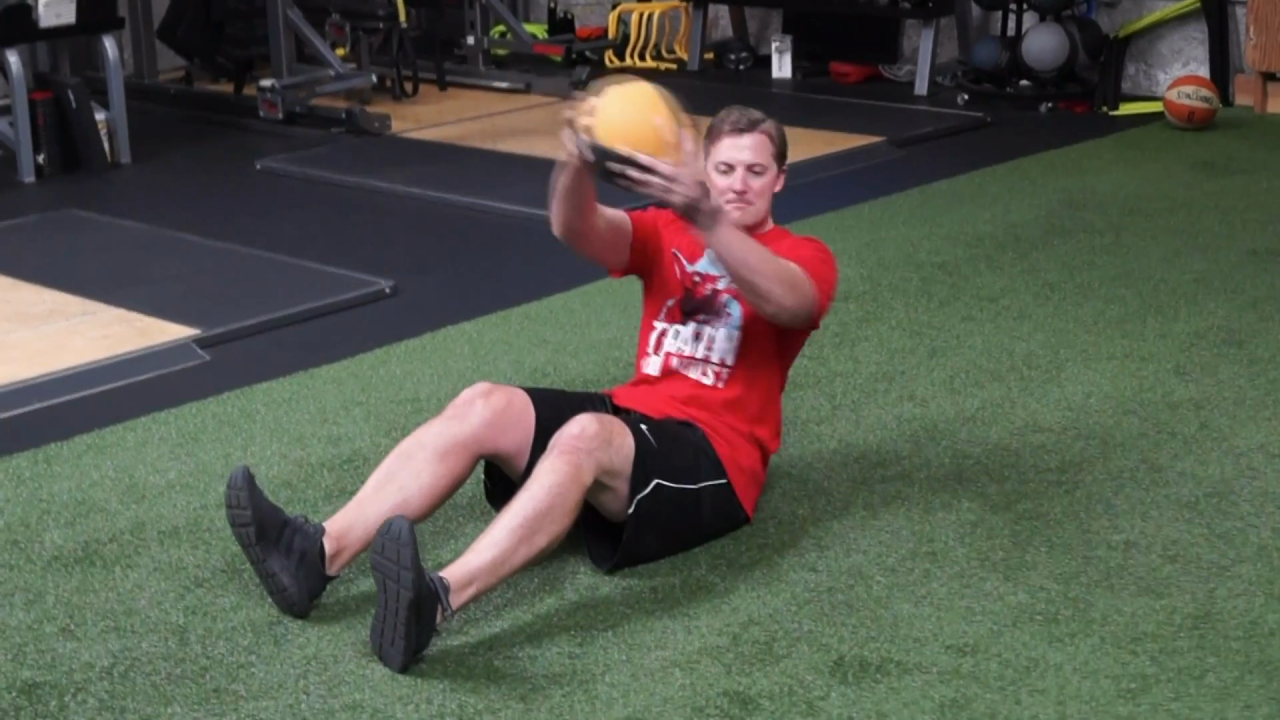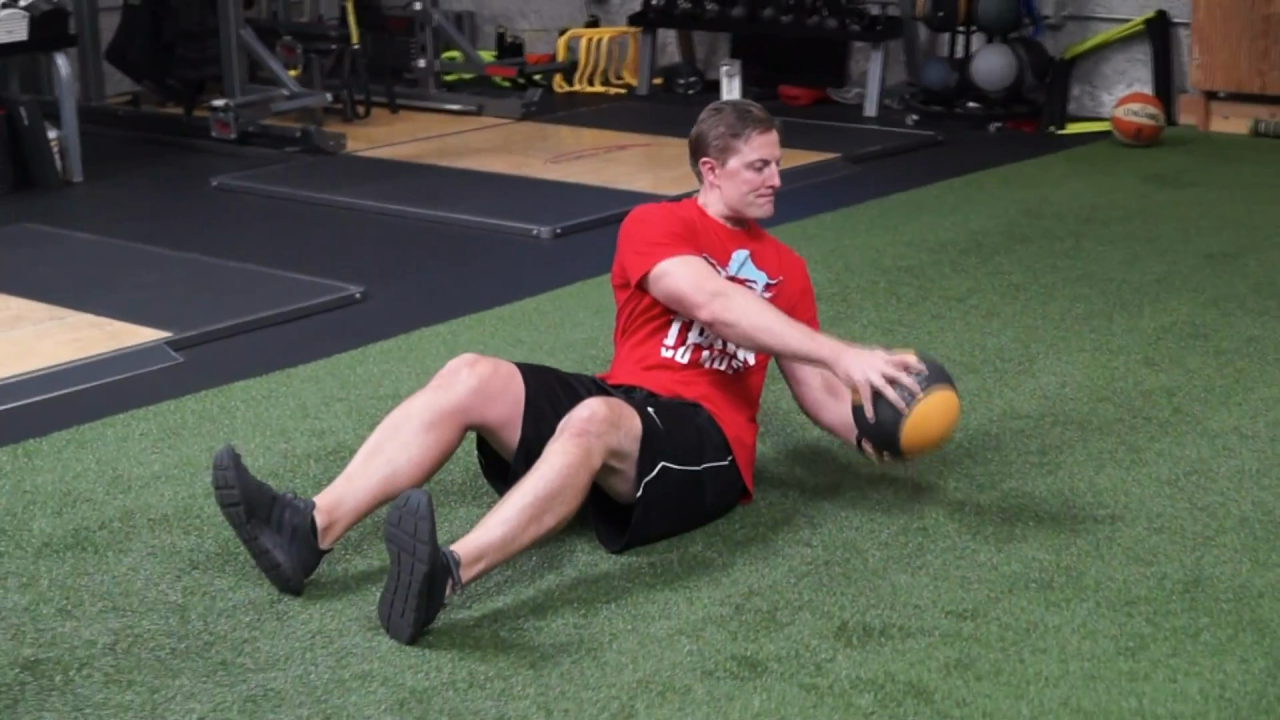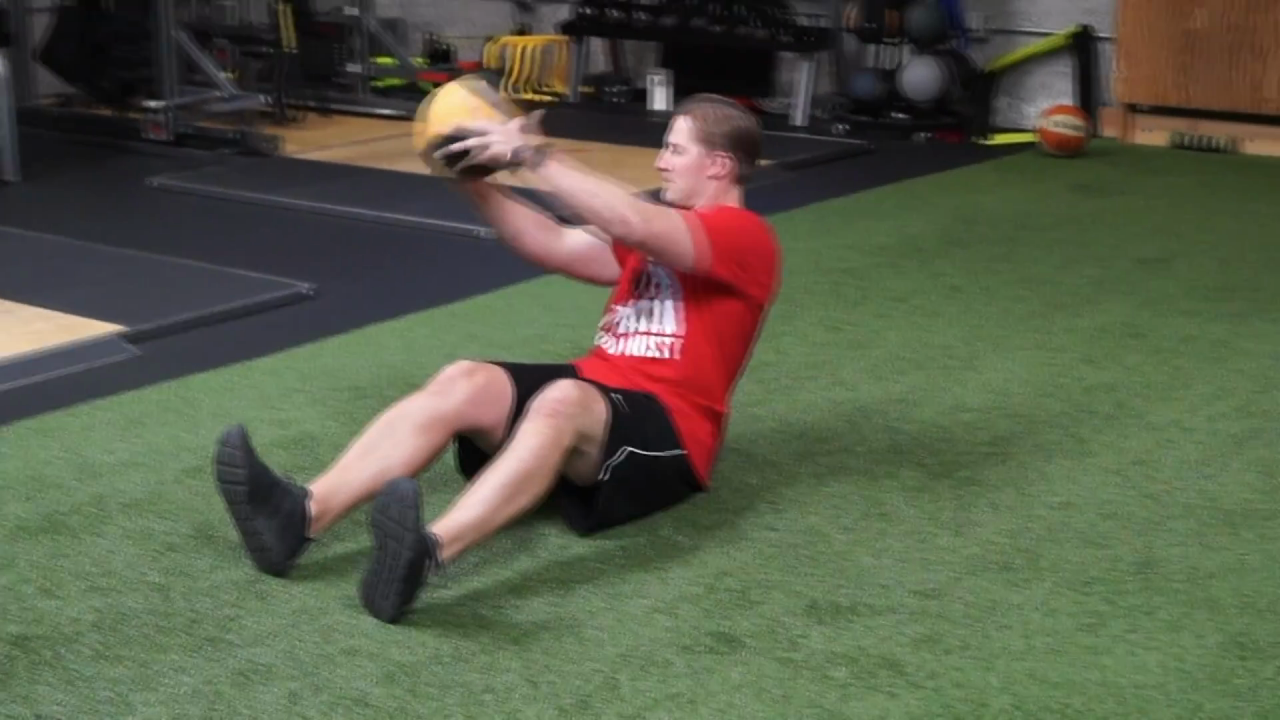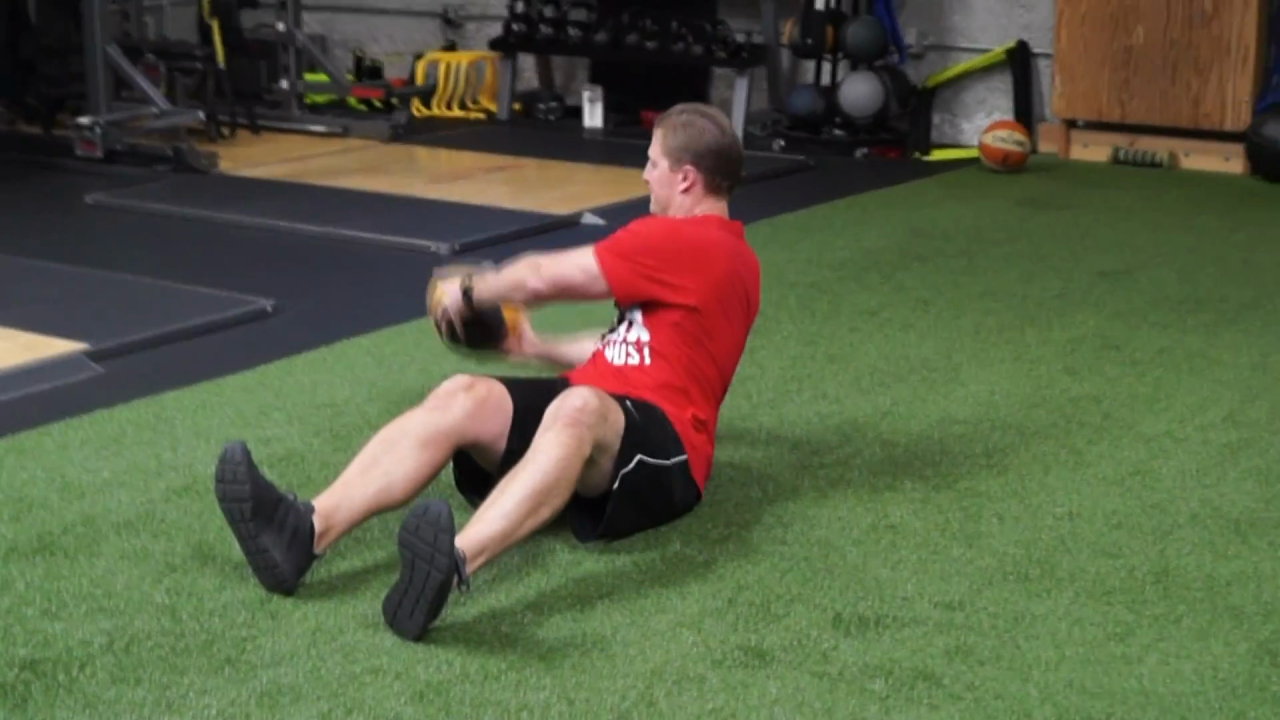
dt=1s
person 1, frame 1
left shoulder: (805, 258)
right shoulder: (666, 233)
left elbow: (782, 298)
right elbow: (576, 229)
left wrist: (699, 212)
right wrist: (576, 161)
left hip: (714, 459)
right hip: (633, 416)
left knee: (584, 438)
right knee: (485, 406)
left ankle: (436, 599)
right ankle: (320, 552)
person 1, frame 2
left shoulder: (785, 267)
right shoulder: (655, 225)
left elbow: (813, 389)
right elbow: (712, 306)
right wrist: (844, 353)
left hip: (707, 440)
right hip: (619, 400)
left knee: (594, 421)
right knee: (471, 377)
left ankle: (447, 576)
right ankle: (312, 528)
person 1, frame 3
left shoulder: (745, 238)
right shoulder: (653, 236)
left elbow: (633, 225)
right elbow: (555, 248)
left wrist: (534, 156)
right wrist: (480, 182)
left hip: (665, 431)
right hip: (595, 388)
left knee: (563, 401)
right knee: (463, 382)
left ankle: (428, 554)
right ankle: (305, 513)
person 1, frame 4
left shoulder: (682, 241)
right shoulder: (717, 252)
left elbow: (545, 278)
left wrist: (469, 292)
right wrist: (542, 349)
left hip: (661, 443)
left knee: (578, 407)
right knee: (462, 396)
left ankle: (453, 566)
right ankle: (308, 530)
